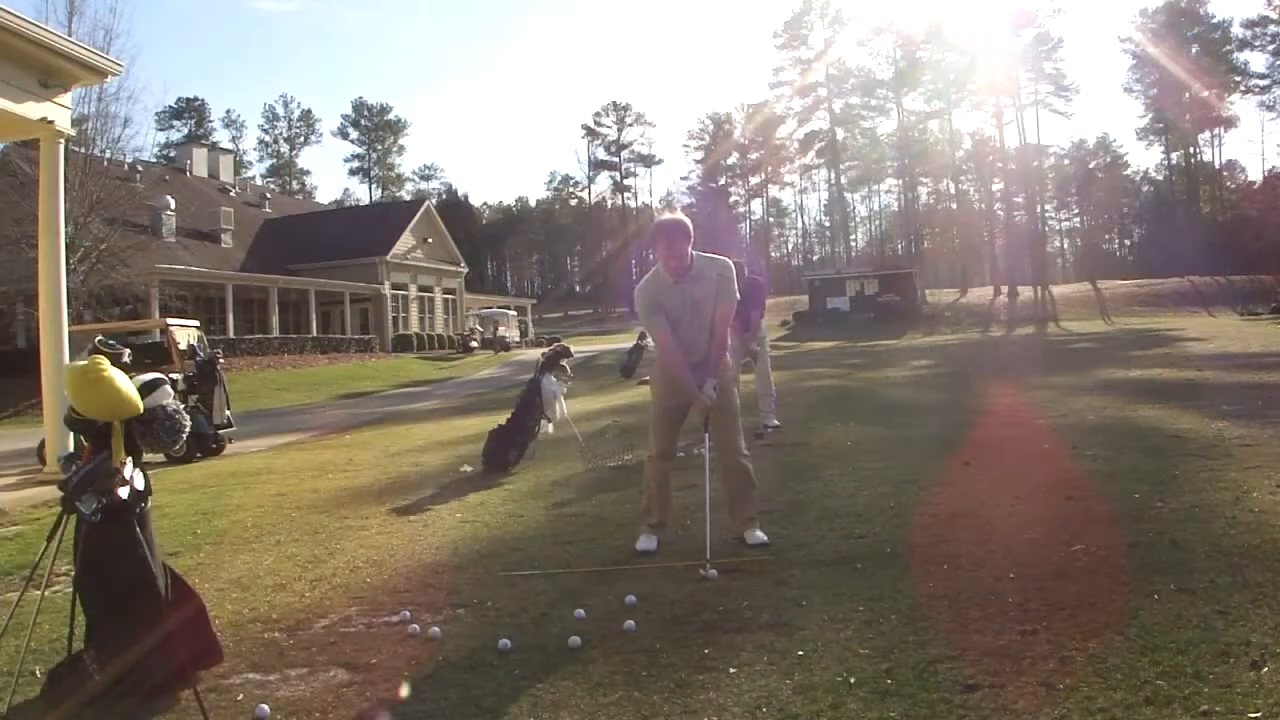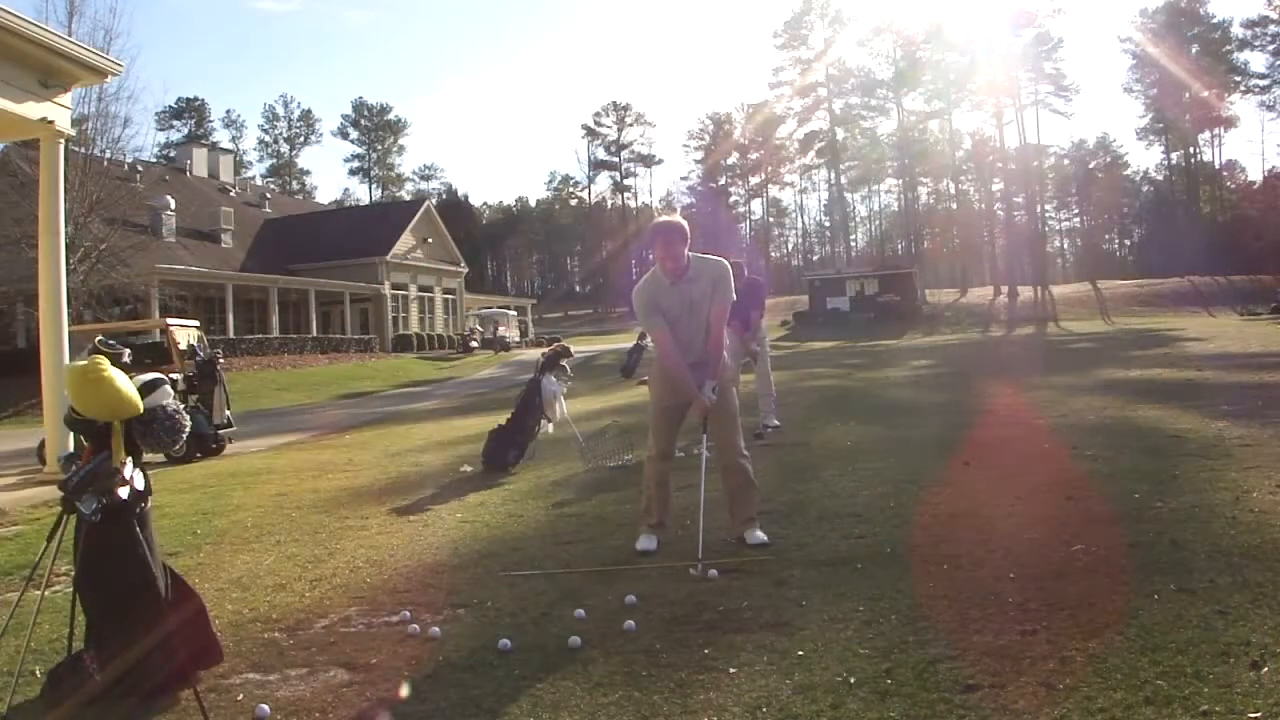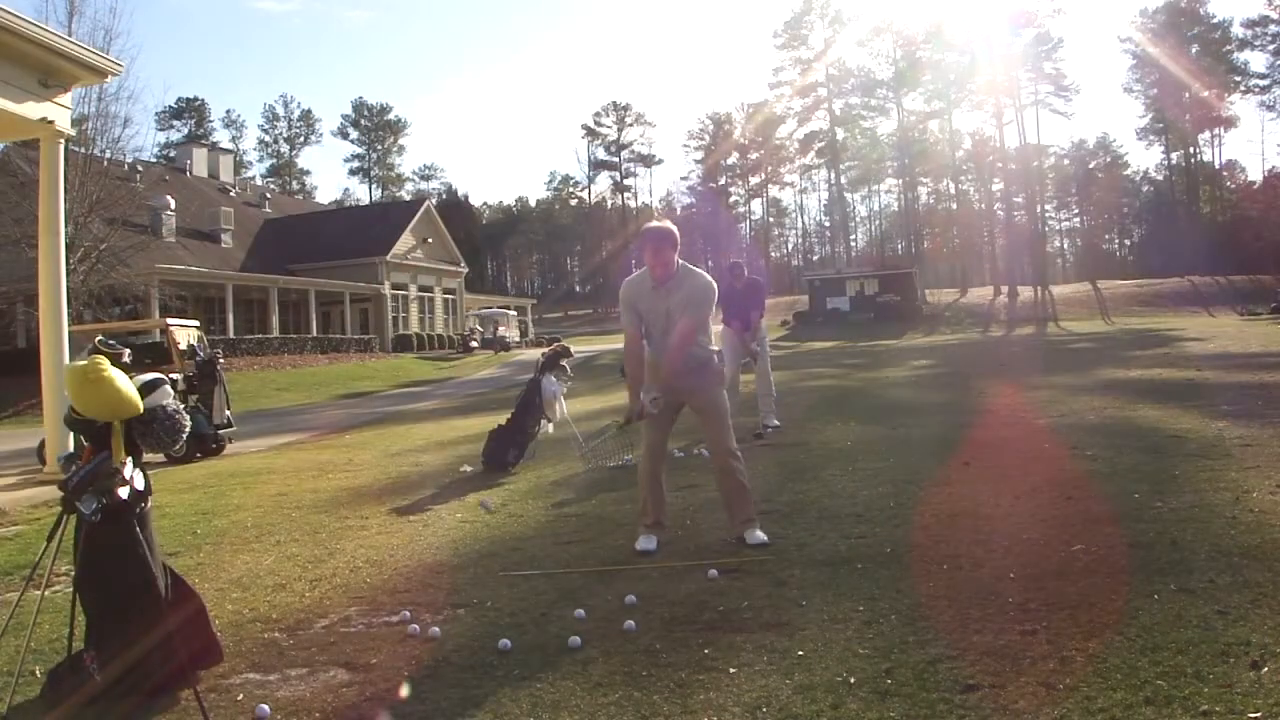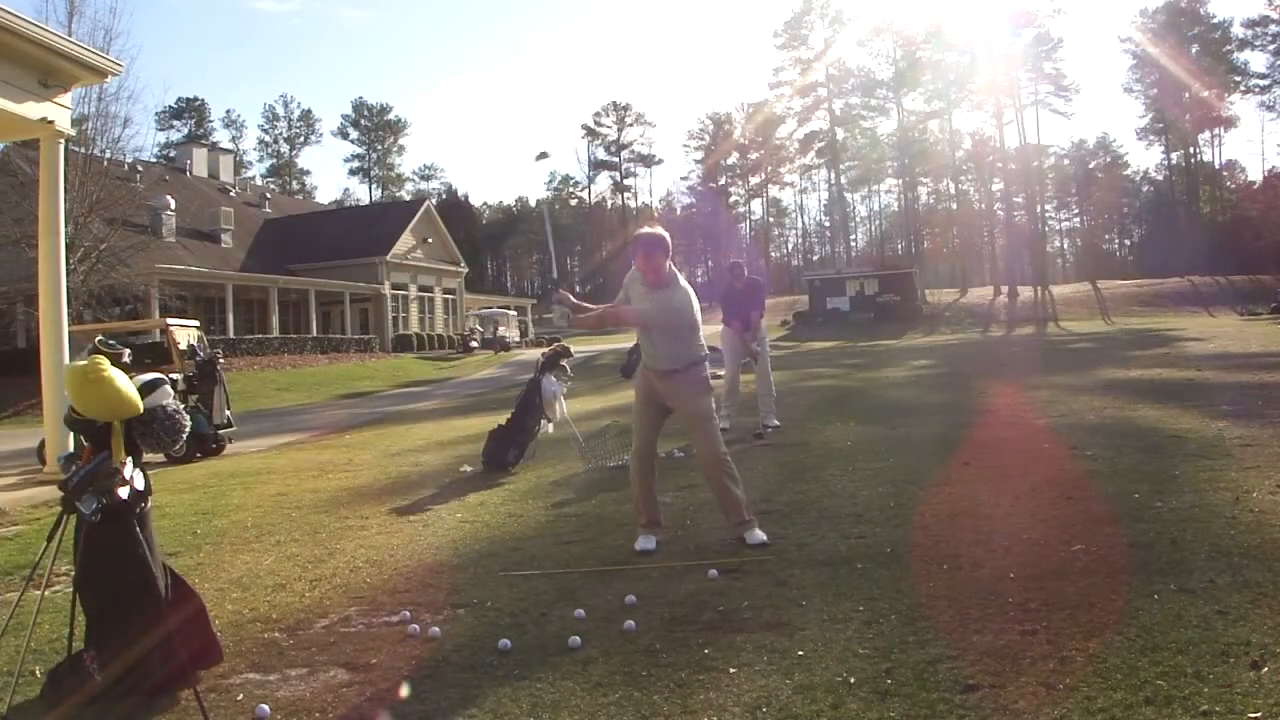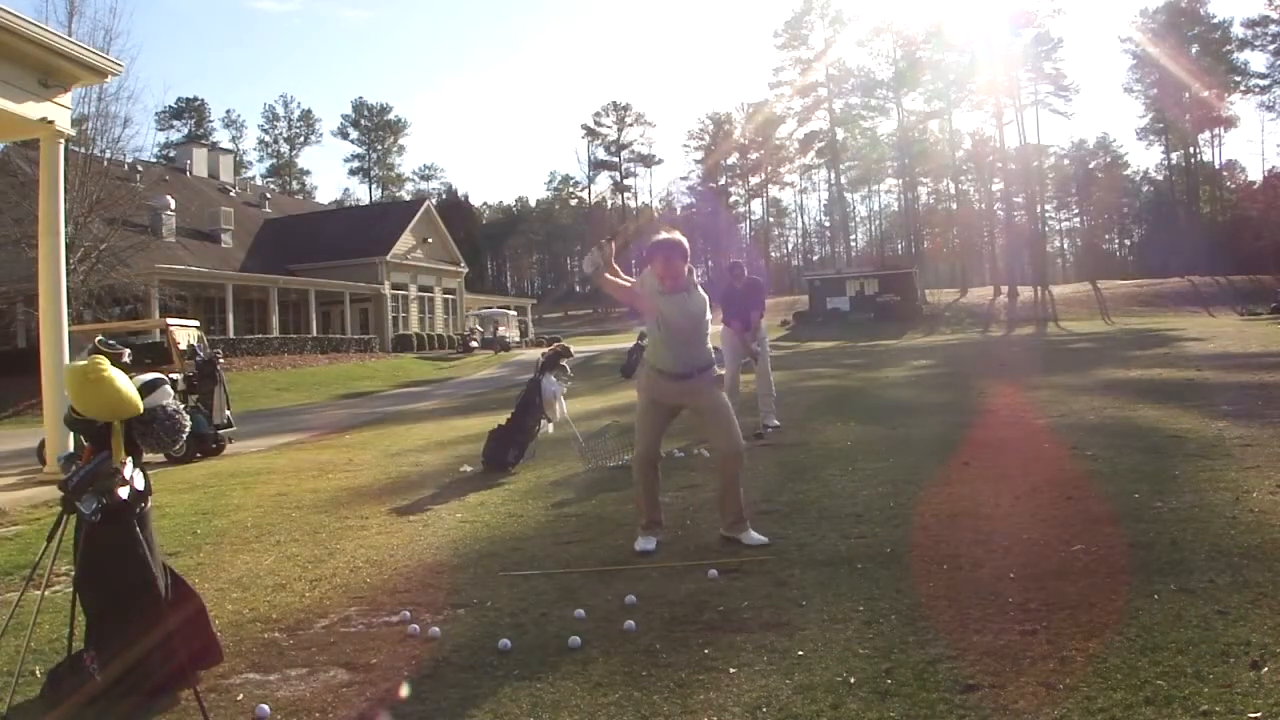
dt=0.3s
person 1, frame 1
left shoulder: (721, 270)
right shoulder: (647, 291)
left elbow: (721, 330)
right elbow: (668, 349)
left wrist: (712, 380)
right wrist: (694, 396)
left hip: (716, 368)
right hip: (671, 373)
left knee: (733, 450)
right knee: (660, 453)
left ankle: (746, 523)
right ankle: (651, 527)
person 1, frame 2
left shoulder: (717, 270)
right shoulder: (644, 292)
left elbow: (716, 331)
right elbow: (667, 349)
left wrist: (710, 382)
right wrist: (694, 396)
left hip: (714, 367)
right hip: (669, 373)
left knee: (733, 450)
right knee: (659, 453)
left ankle: (746, 522)
right ankle: (651, 527)
person 1, frame 3
left shoulder: (701, 285)
right shoulder: (630, 289)
left elbow: (679, 344)
right elbow: (633, 346)
left wrist: (655, 392)
right wrist: (634, 395)
left hip: (702, 372)
right hip: (658, 374)
left knee: (724, 450)
right knee: (651, 453)
left ankle: (746, 522)
right ankle: (650, 527)
person 1, frame 4
left shoulder: (676, 301)
right shoulder: (637, 277)
left elbow: (617, 316)
right elbow: (615, 309)
left wrist: (575, 319)
right wrist: (576, 305)
left hip: (687, 378)
right hip: (650, 374)
left knee: (712, 452)
right knee: (641, 453)
left ankle: (744, 522)
right ankle: (649, 527)
person 1, frame 5
left shoulder: (691, 306)
right shoulder: (654, 274)
left elbow: (634, 297)
right elbow: (634, 287)
left wrist: (600, 272)
right wrist: (608, 263)
left hip: (698, 381)
right hip: (656, 378)
left knee: (730, 449)
right knee: (643, 455)
left ankle: (735, 523)
right ankle: (649, 527)
